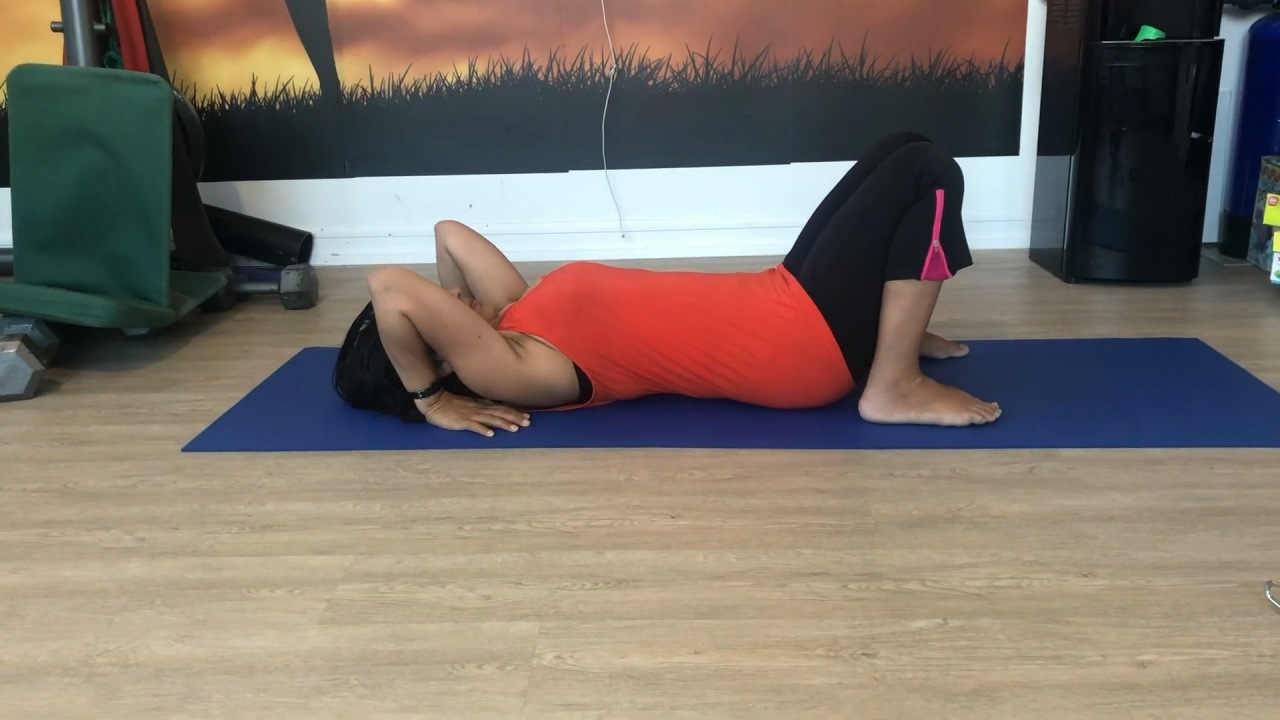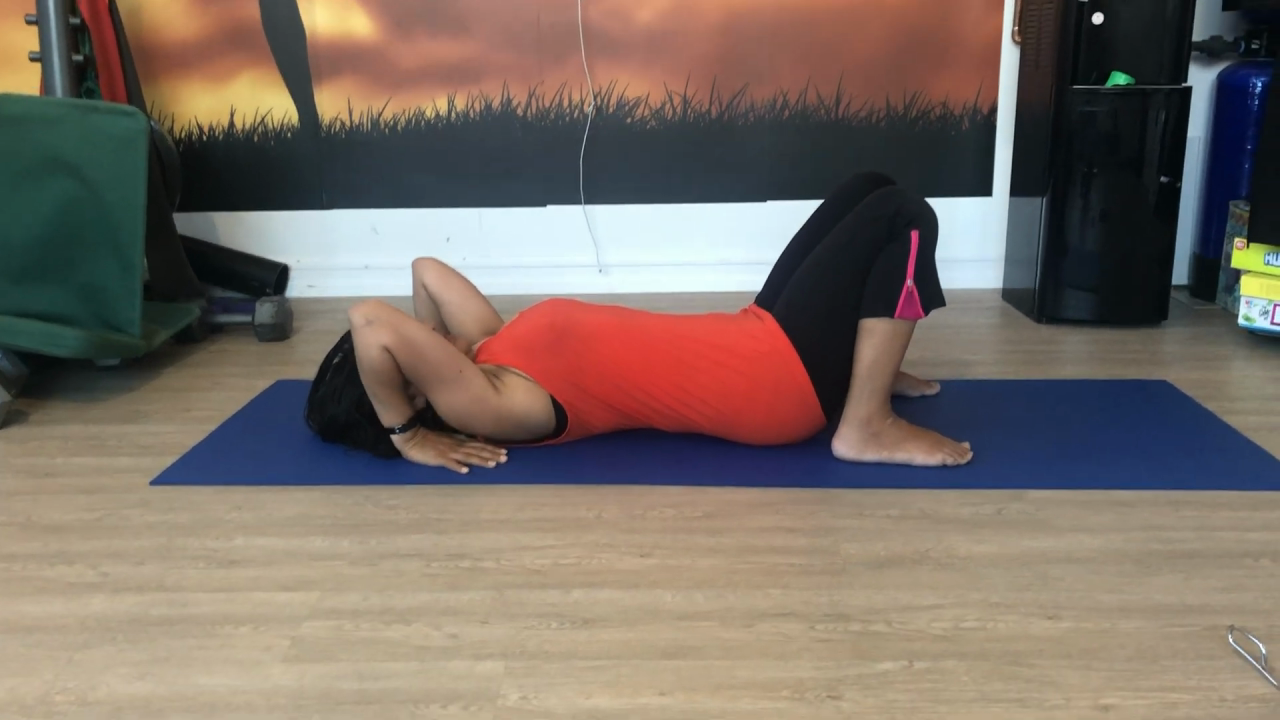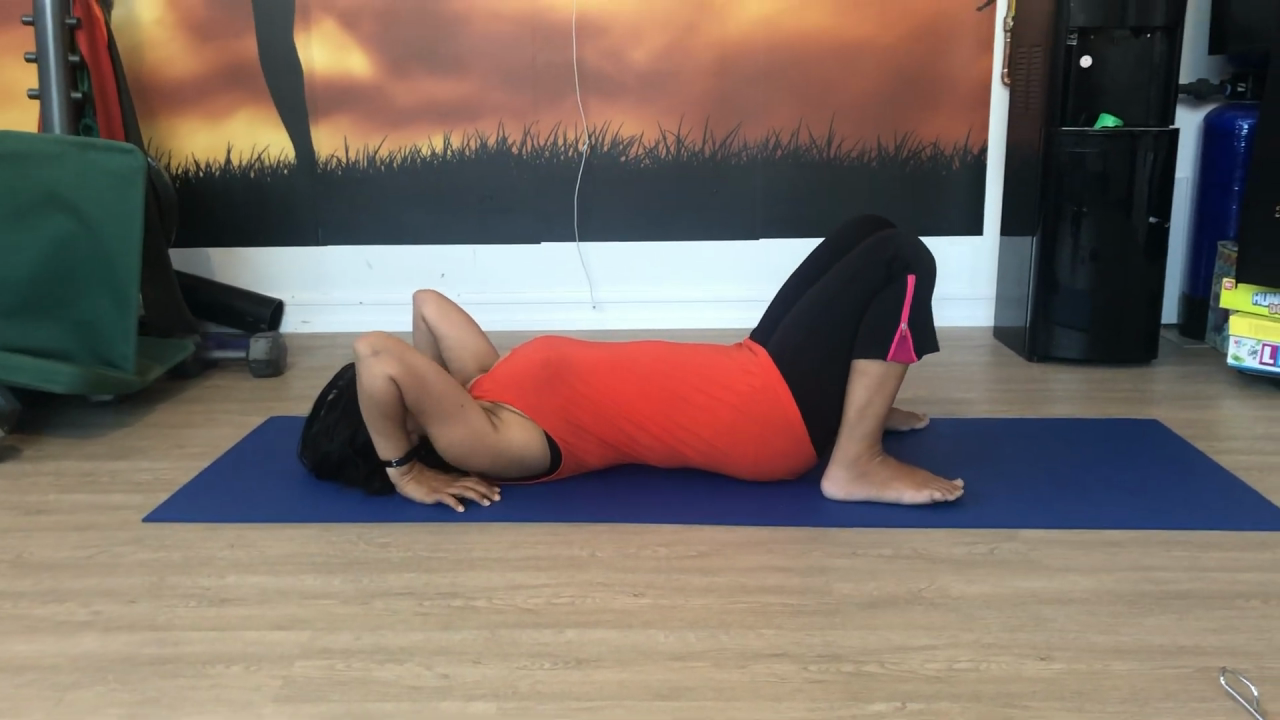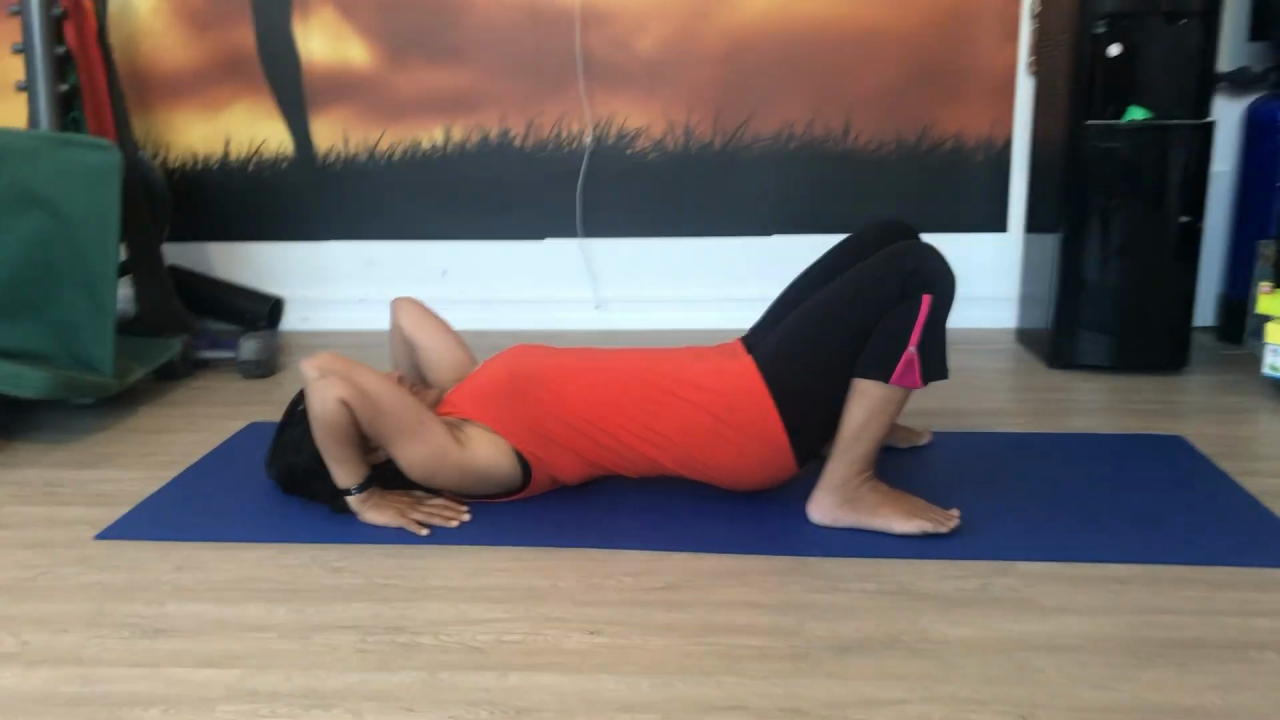
dt=1s
person 1, frame 1
left shoulder: (510, 319)
right shoulder: (513, 372)
left elbow: (451, 232)
right wrist: (433, 401)
left hip: (784, 301)
right hip: (803, 348)
left knee: (906, 150)
right knee: (929, 173)
left ankle: (894, 327)
right ankle: (895, 387)
person 1, frame 2
left shoulder: (486, 353)
right shoulder: (490, 406)
left elbow: (427, 269)
right elbow: (369, 320)
right wrist: (408, 436)
left hip: (756, 342)
right hip: (776, 387)
left knee: (871, 191)
right knee: (903, 216)
left ankle: (868, 367)
right ankle: (867, 427)
person 1, frame 3
left shoulder: (480, 386)
right shoulder: (481, 444)
left elbow: (427, 302)
right wrist: (406, 473)
left hip: (749, 374)
right hip: (768, 420)
left knee: (870, 233)
right knee: (901, 259)
left ankle: (857, 405)
right ankle: (858, 466)
person 1, frame 4
left shoulder: (455, 395)
right shoulder: (446, 460)
left elbow: (405, 309)
right elbow: (322, 373)
left hip: (738, 374)
right hip: (754, 423)
left knee: (890, 241)
right knee: (917, 271)
left ankle: (852, 421)
right ankle: (847, 489)
